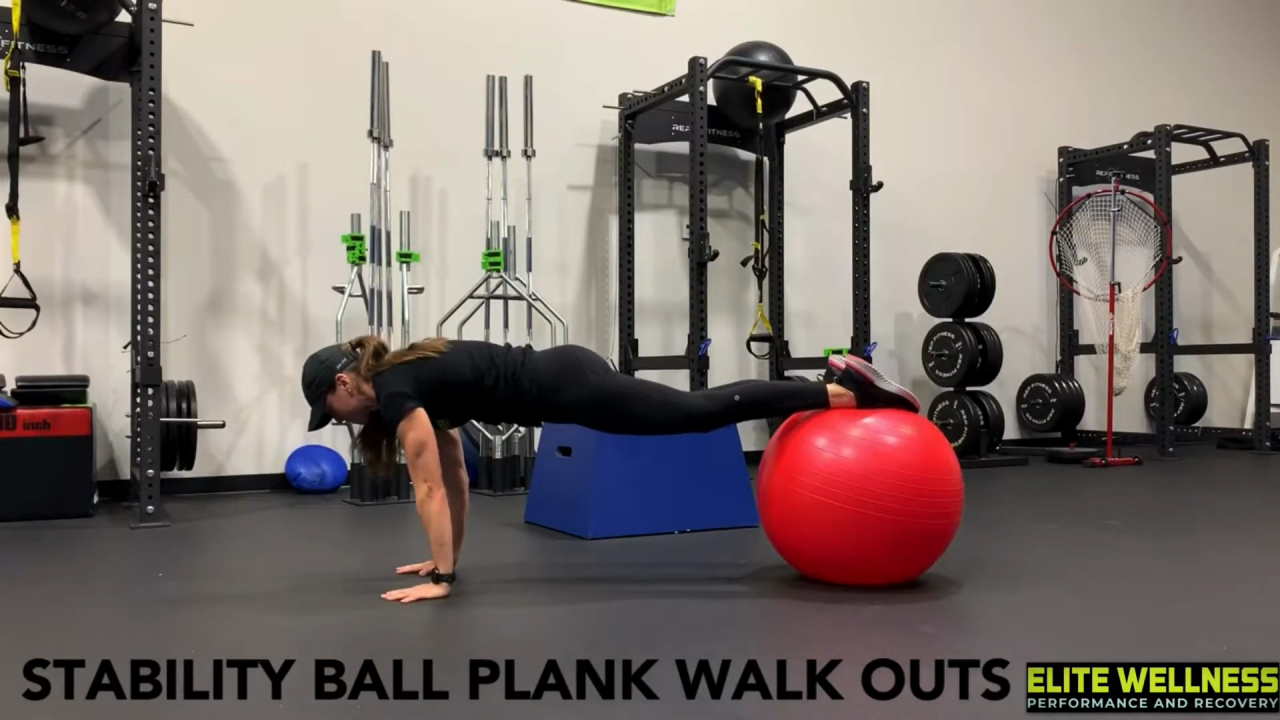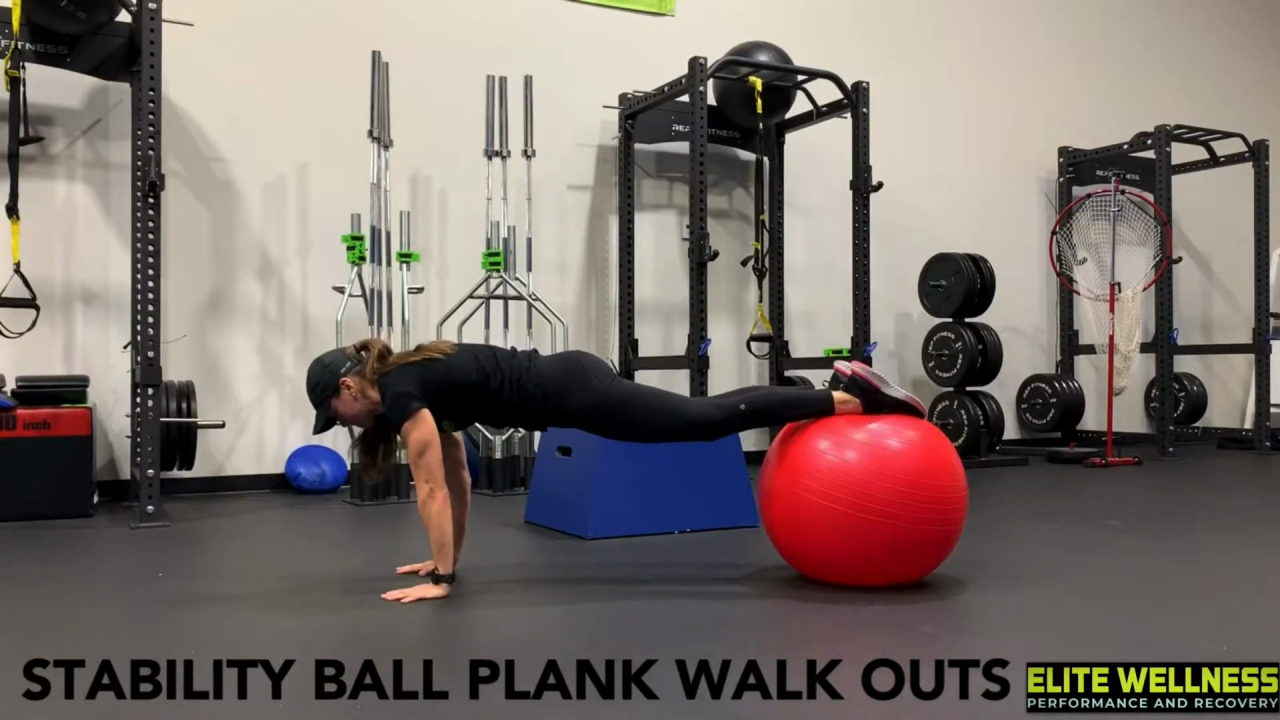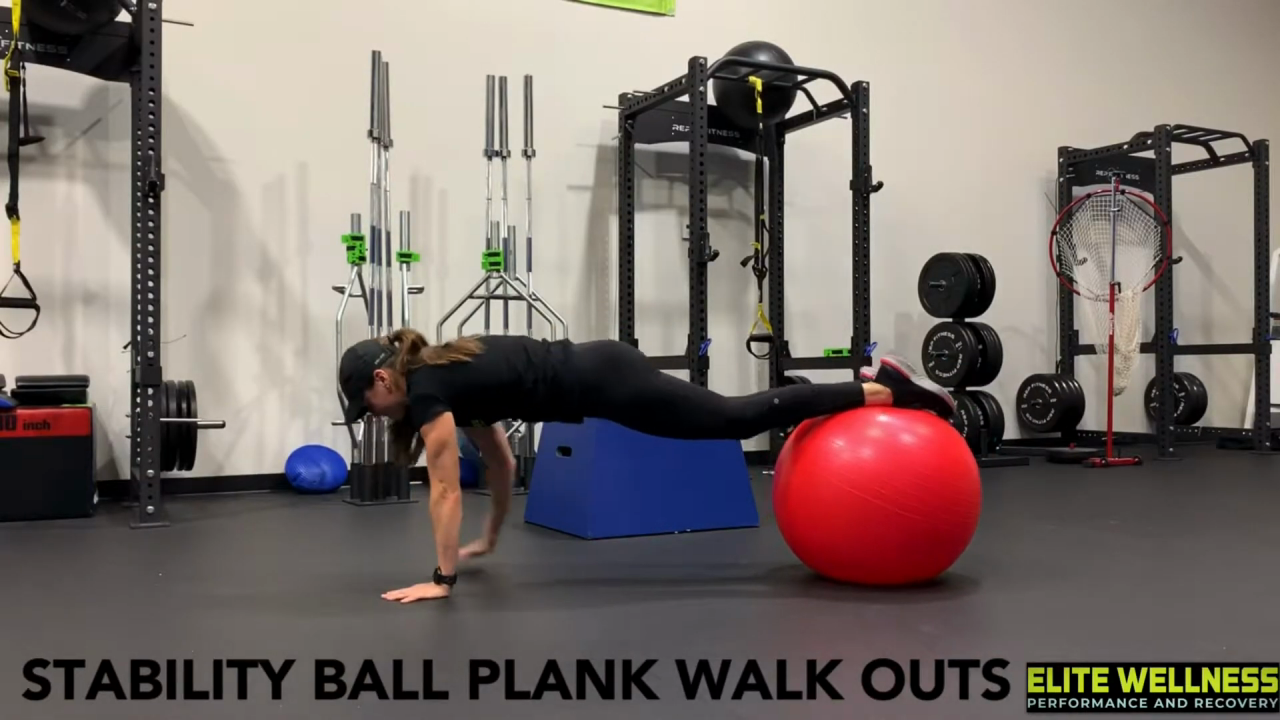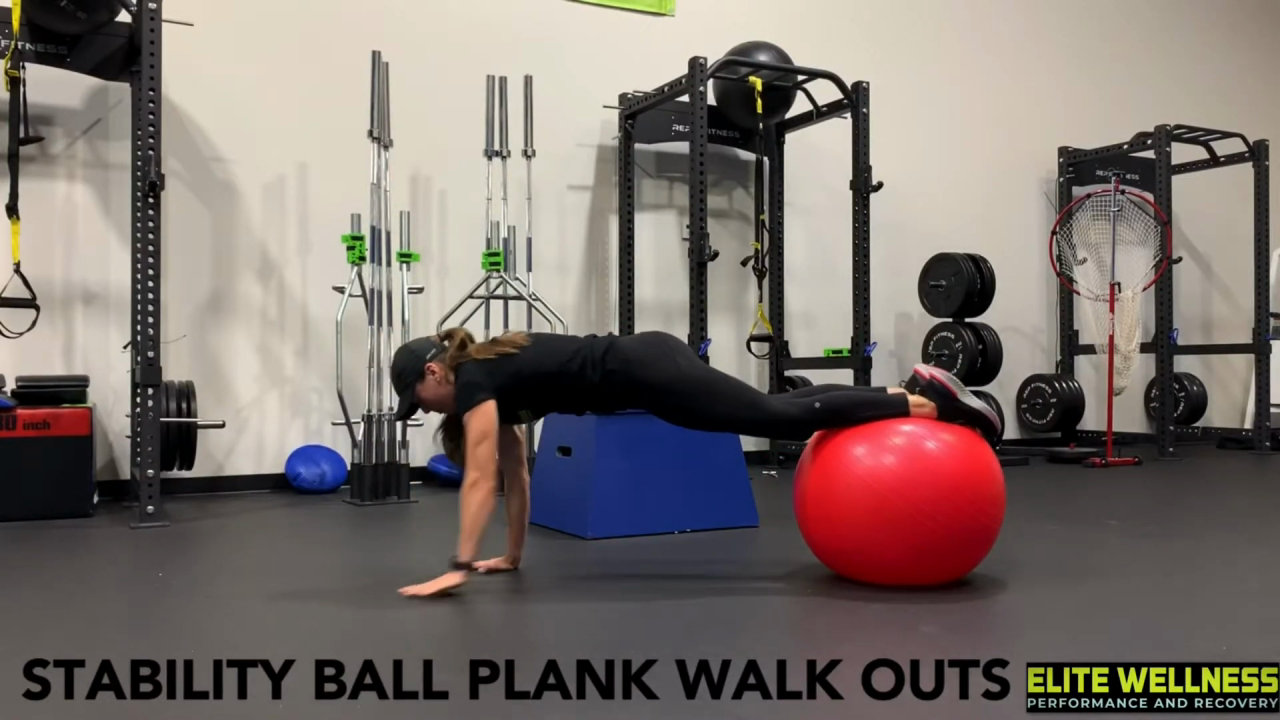
dt=0.4s
person 1, frame 1
left shoulder: (394, 390)
right shoulder: (415, 380)
left elbow: (429, 489)
right elbow: (455, 477)
left wrist: (442, 577)
right wrist: (446, 556)
left hip: (566, 385)
right hip: (565, 375)
left knee: (705, 410)
right knee: (704, 408)
left ankle: (848, 390)
right ankle: (833, 382)
person 1, frame 2
left shoulder: (399, 391)
right shoulder: (419, 384)
left elbow: (432, 489)
right elbow: (459, 480)
left wrist: (440, 578)
right wrist: (448, 558)
left hip: (571, 392)
right hip: (570, 381)
left knee: (711, 420)
right knee: (707, 415)
left ankle: (852, 398)
right ankle: (840, 389)
person 1, frame 3
left shoulder: (426, 388)
right shoulder: (450, 377)
left elbow: (446, 490)
right elbow: (501, 461)
left wrist: (441, 578)
right wrist: (489, 538)
left hip: (605, 383)
right hip: (602, 367)
left knee: (740, 417)
right knee: (738, 415)
left ankle: (884, 390)
right ankle: (870, 384)
person 1, frame 4
left shoulder: (474, 381)
right shoulder: (496, 378)
left elbow: (481, 479)
right elbow: (517, 474)
left wrist: (459, 566)
right wrist: (512, 554)
left hip: (650, 371)
right hip: (647, 367)
left knee: (784, 418)
right knee: (780, 412)
left ankle: (929, 402)
right ankle: (906, 391)
